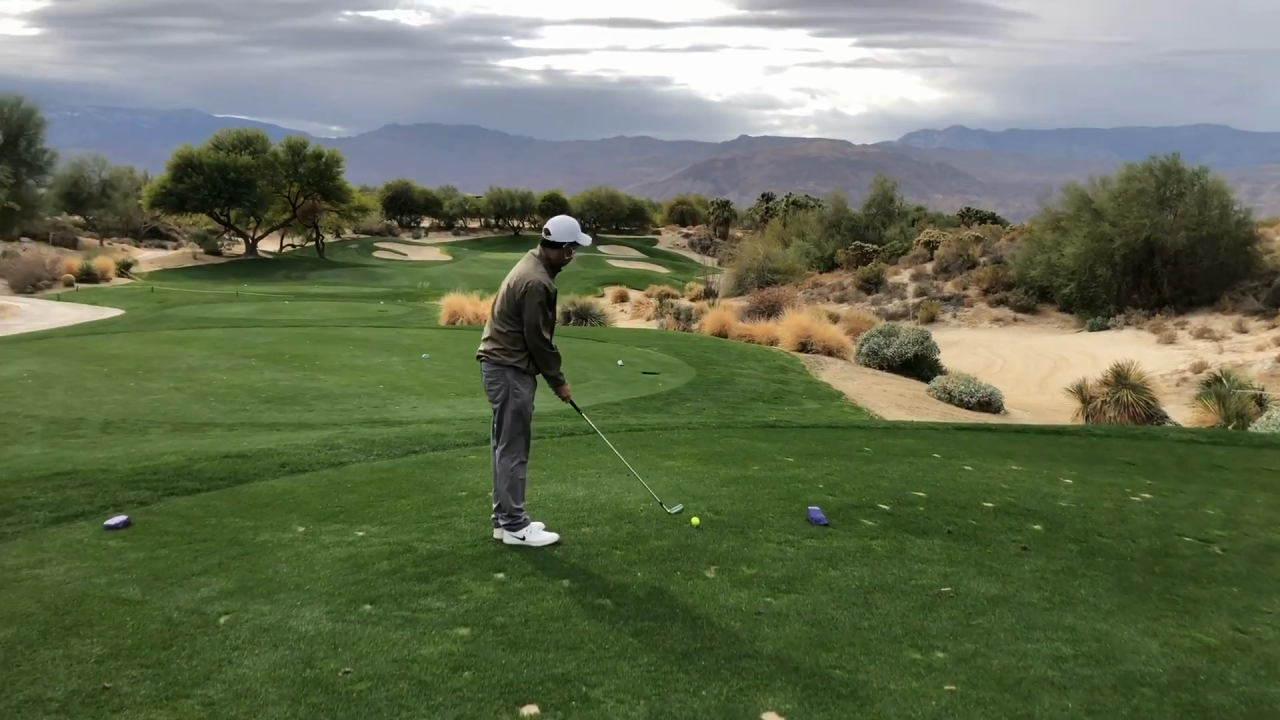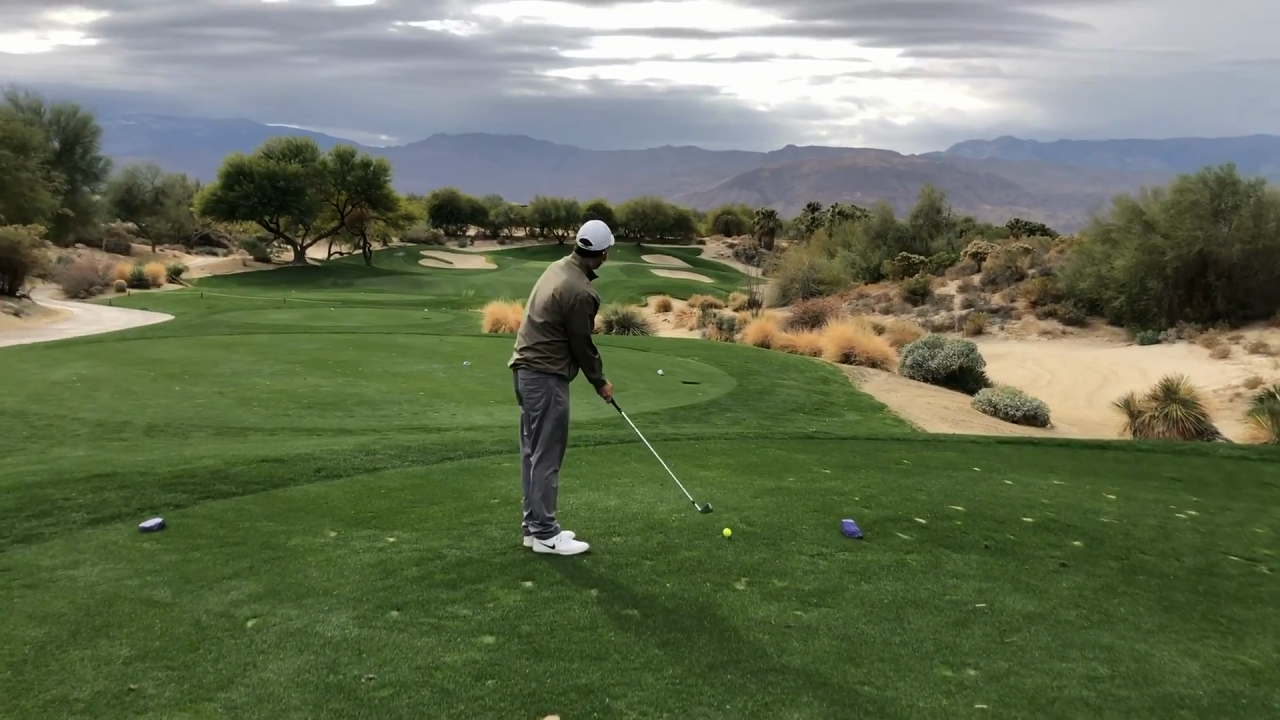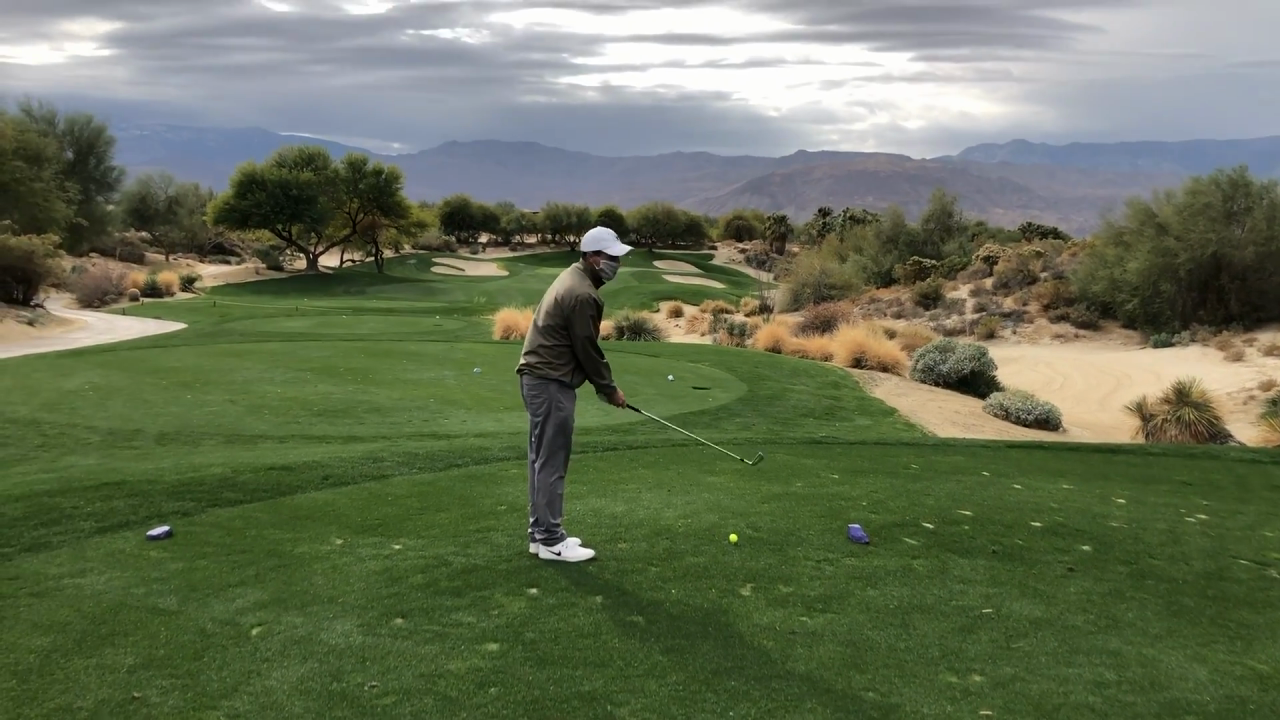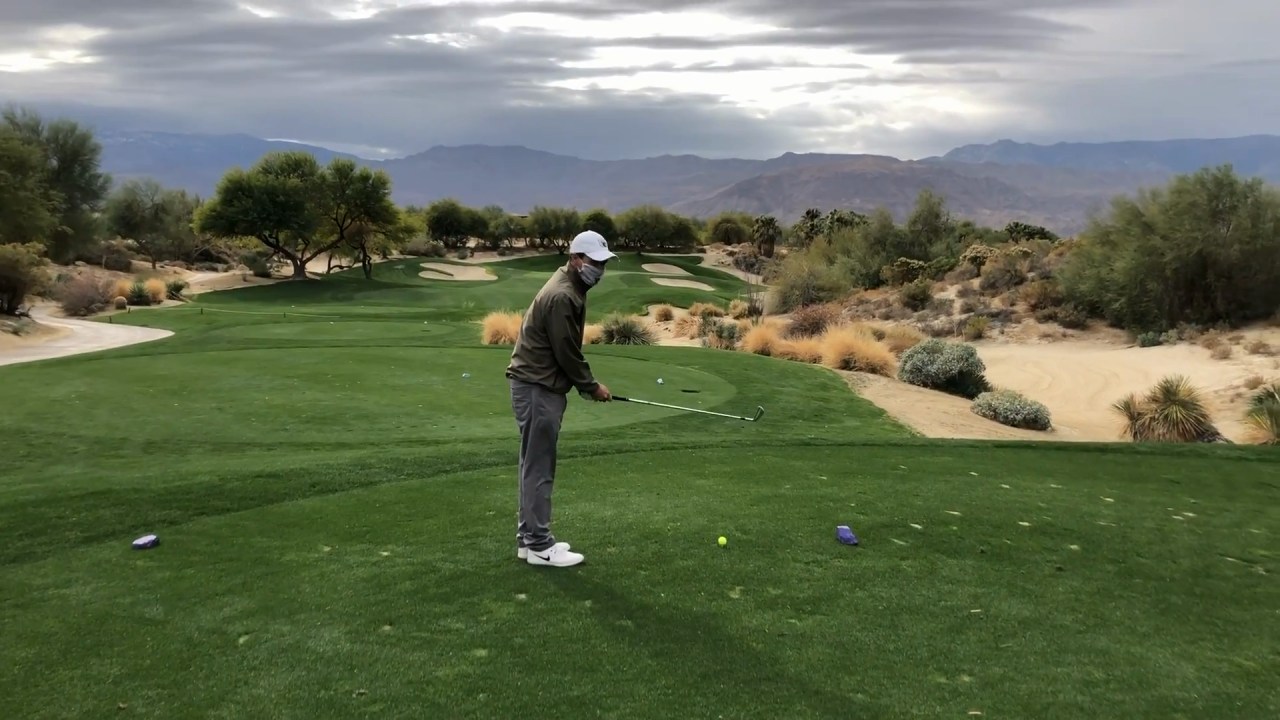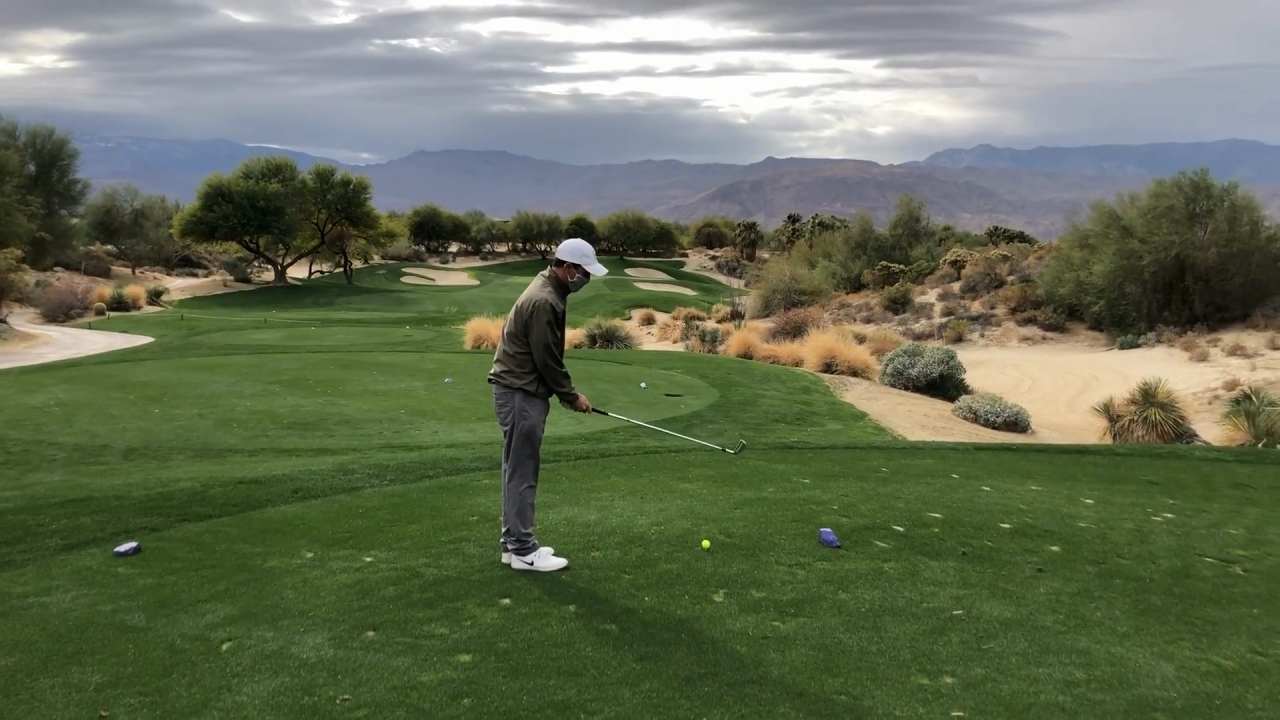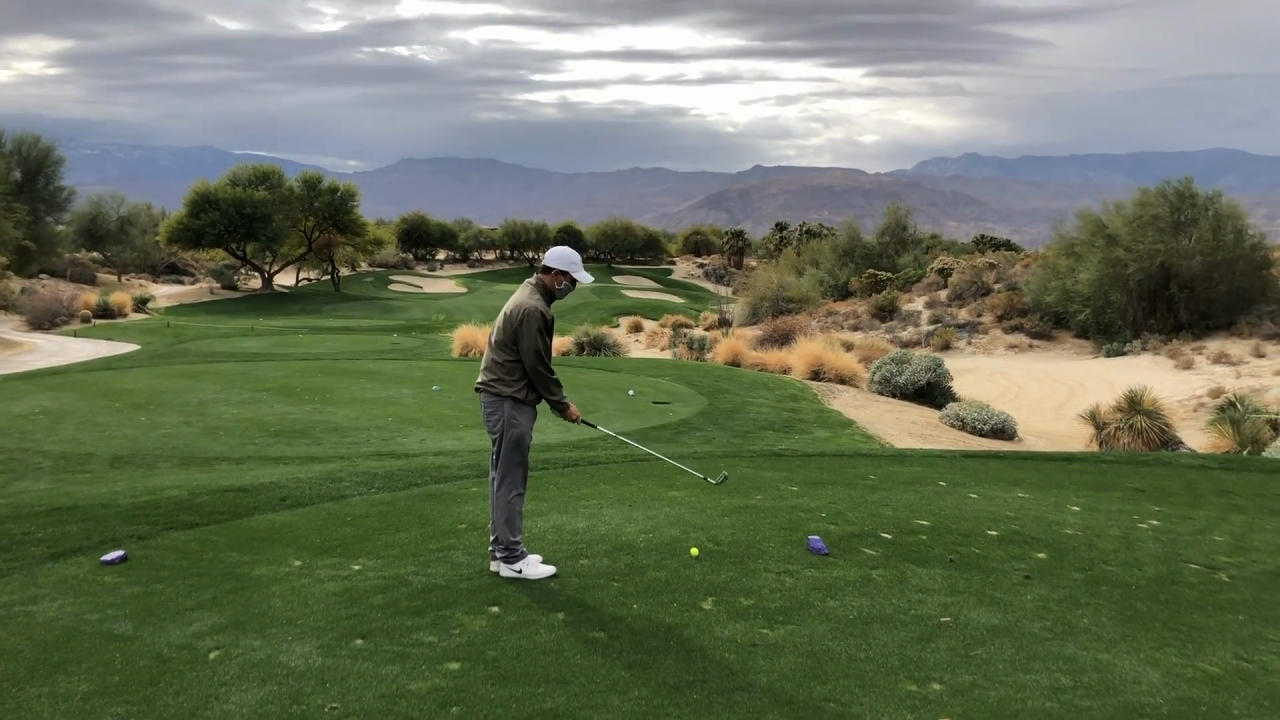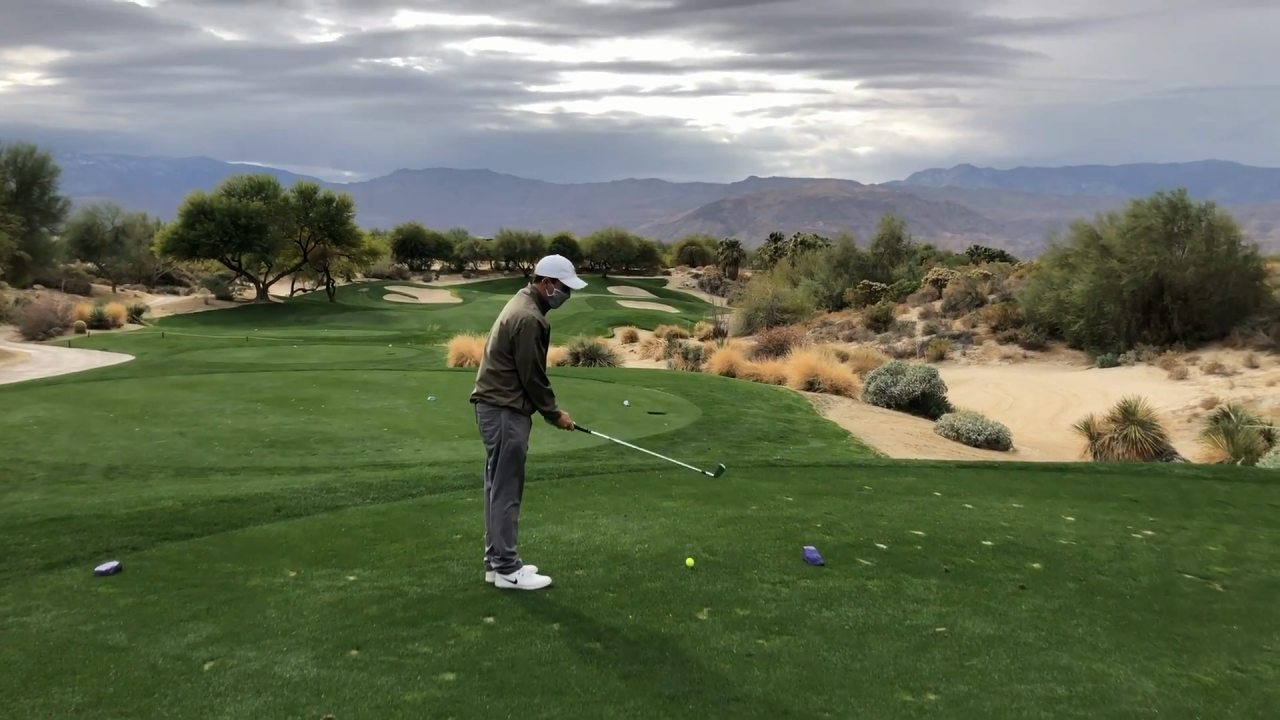
dt=0.3s
person 1, frame 1
left shoulder: (532, 267)
right shoulder: (536, 281)
right elbow: (537, 339)
left wrist: (551, 375)
right wrist: (557, 380)
left hip: (504, 366)
right hip: (510, 370)
left knee: (506, 445)
right knee: (513, 448)
left ankle: (504, 517)
right ankle: (514, 526)
person 1, frame 2
left shoulder: (557, 269)
right shoulder: (582, 292)
right elbow: (582, 344)
right wrist: (600, 382)
left hip: (528, 370)
right hip: (546, 377)
left knee: (534, 452)
right knee: (547, 457)
left ankle: (535, 525)
right ankle: (544, 534)
person 1, frame 3
left shoulder: (571, 277)
right shoulder: (584, 295)
right elbow: (587, 349)
left wrist: (601, 384)
right wrist: (609, 389)
left hip: (537, 377)
right hip: (551, 383)
left knee: (542, 459)
right knee: (552, 463)
left ankle: (541, 532)
right ankle: (551, 541)
person 1, frame 4
left shoulder: (568, 288)
right shoulder: (562, 296)
right elbow: (566, 352)
left wrist: (585, 384)
right wrist: (592, 385)
left hip: (541, 386)
right hip: (538, 388)
left knee: (535, 465)
right knee: (539, 467)
left ankle: (530, 537)
right ankle: (539, 546)
person 1, frame 5
left shoulder: (548, 290)
right shoulder: (544, 301)
right elbow: (547, 359)
left wrist: (566, 392)
right wrist: (571, 395)
left hip: (522, 390)
right hip: (520, 393)
left knee: (518, 469)
right knee: (522, 471)
left ankle: (513, 542)
right ankle: (523, 551)
person 1, frame 6
left shoulder: (529, 295)
right shoulder: (534, 309)
right elbow: (537, 366)
left wrist: (556, 401)
right wrist: (561, 404)
left hip: (504, 396)
right hip: (509, 400)
left knee: (504, 477)
right knee: (510, 479)
left ankle: (502, 549)
right ankle: (511, 558)
person 1, frame 7
left shoulder: (522, 304)
right shoulder: (530, 319)
right elbow: (532, 375)
left wrist: (548, 409)
right wrist: (553, 413)
left hip: (498, 406)
right hip: (504, 411)
left knee: (500, 486)
right knee: (507, 489)
left ankle: (497, 559)
right ankle: (506, 568)
